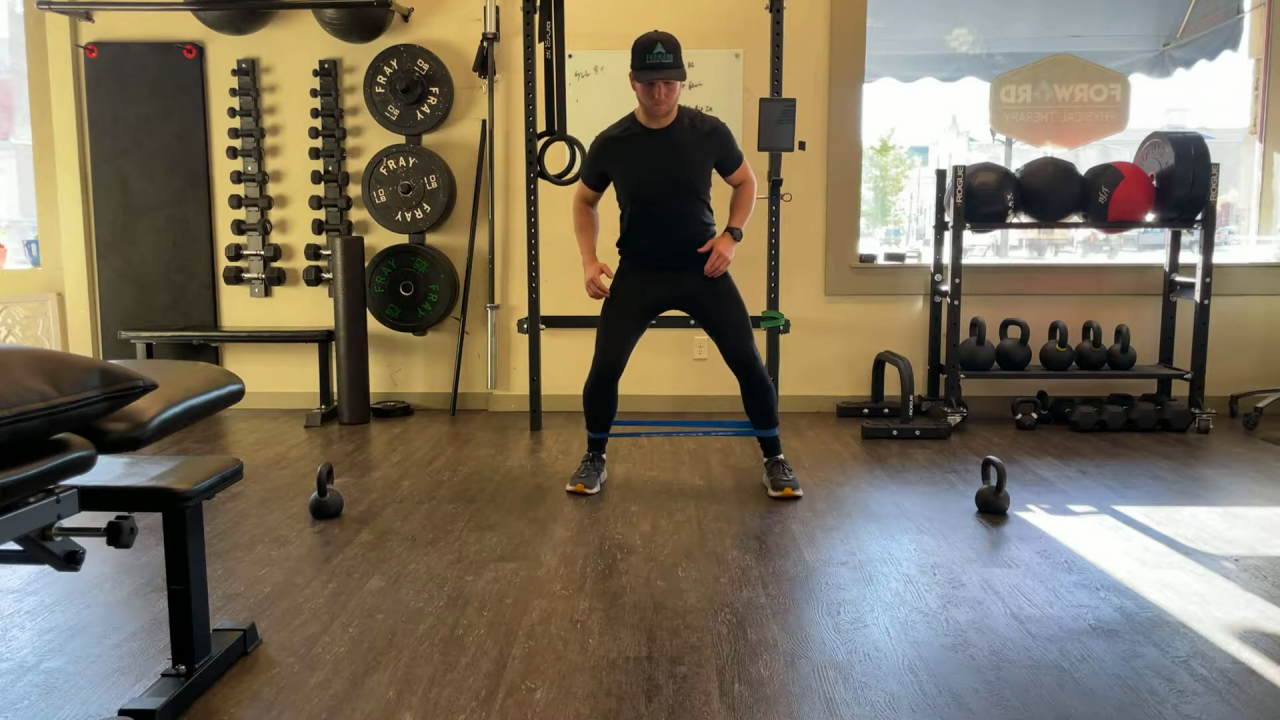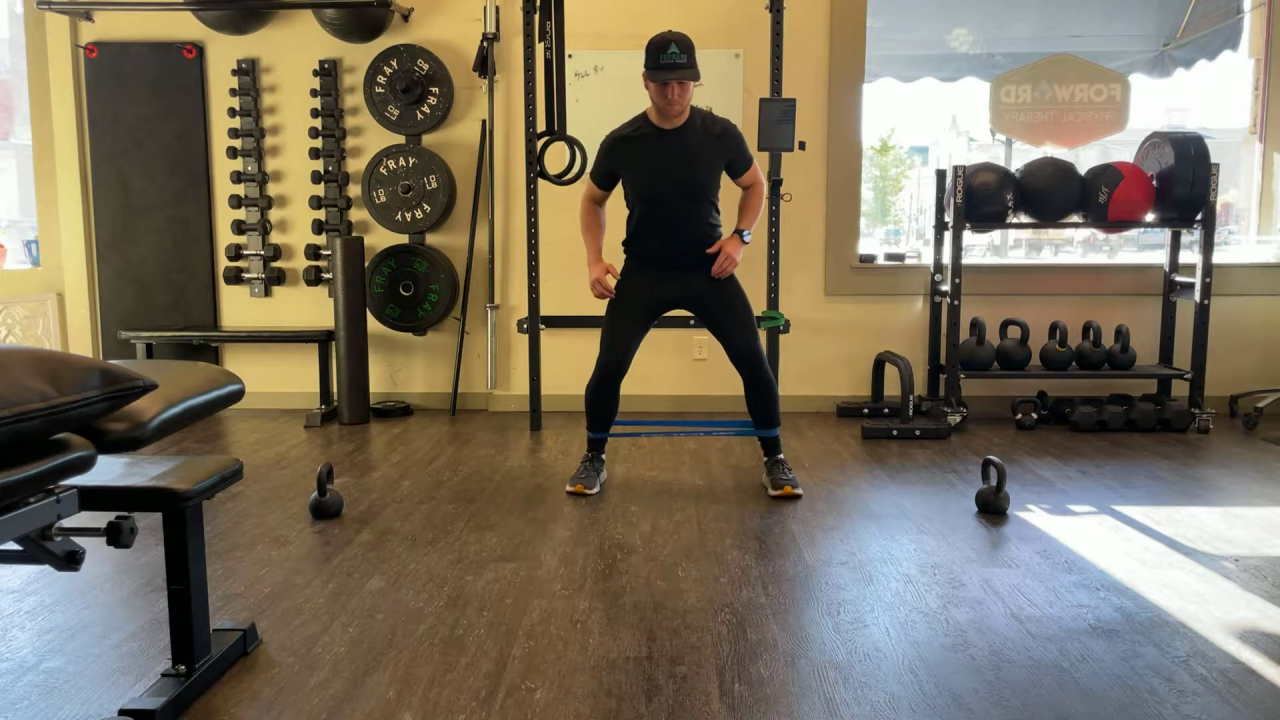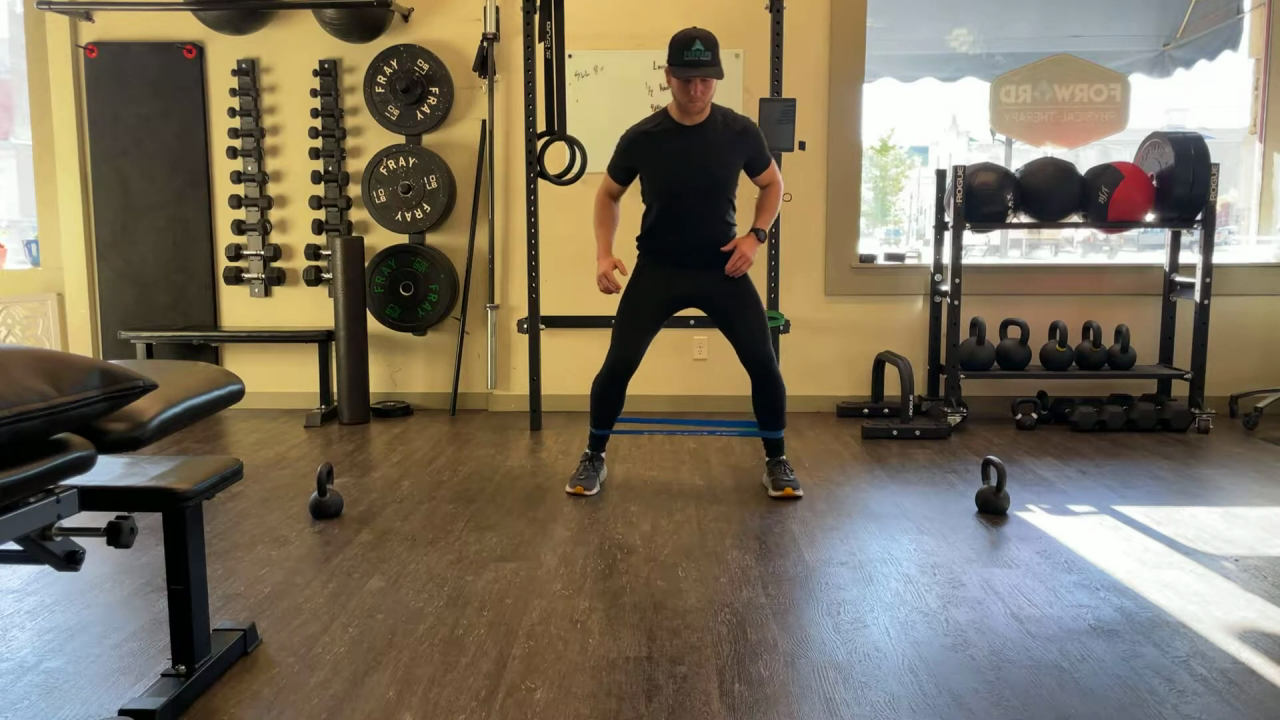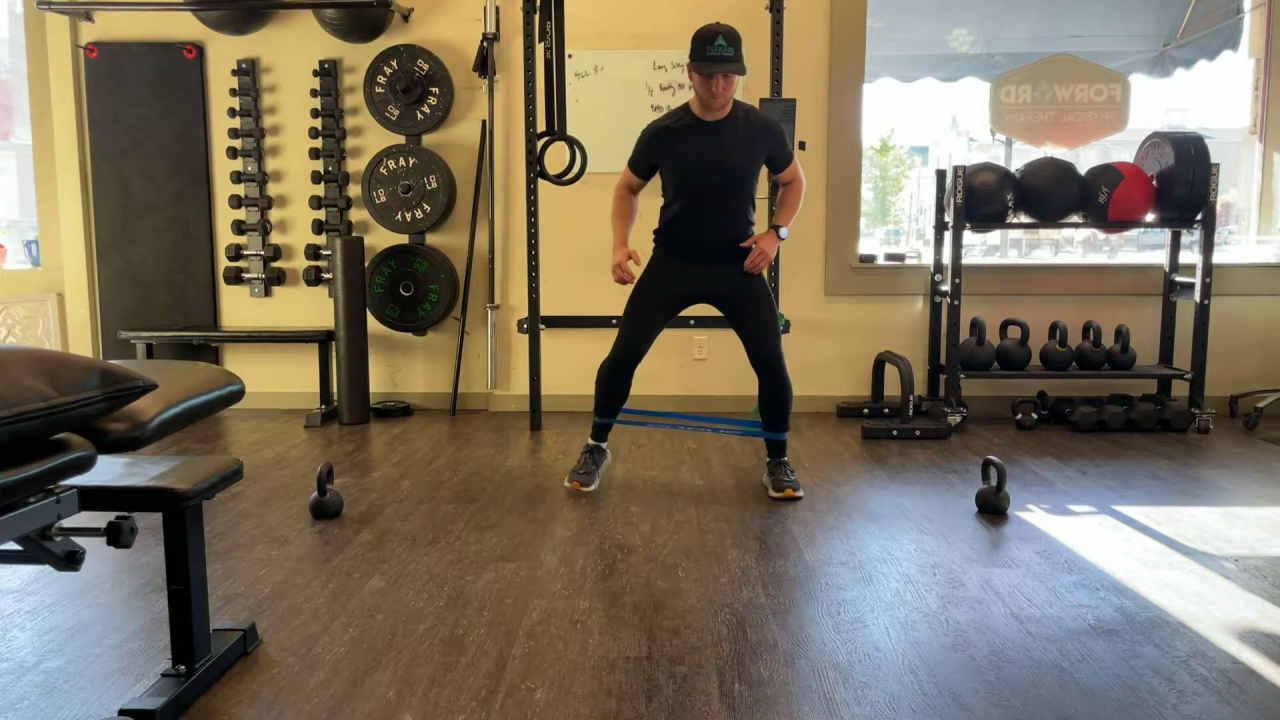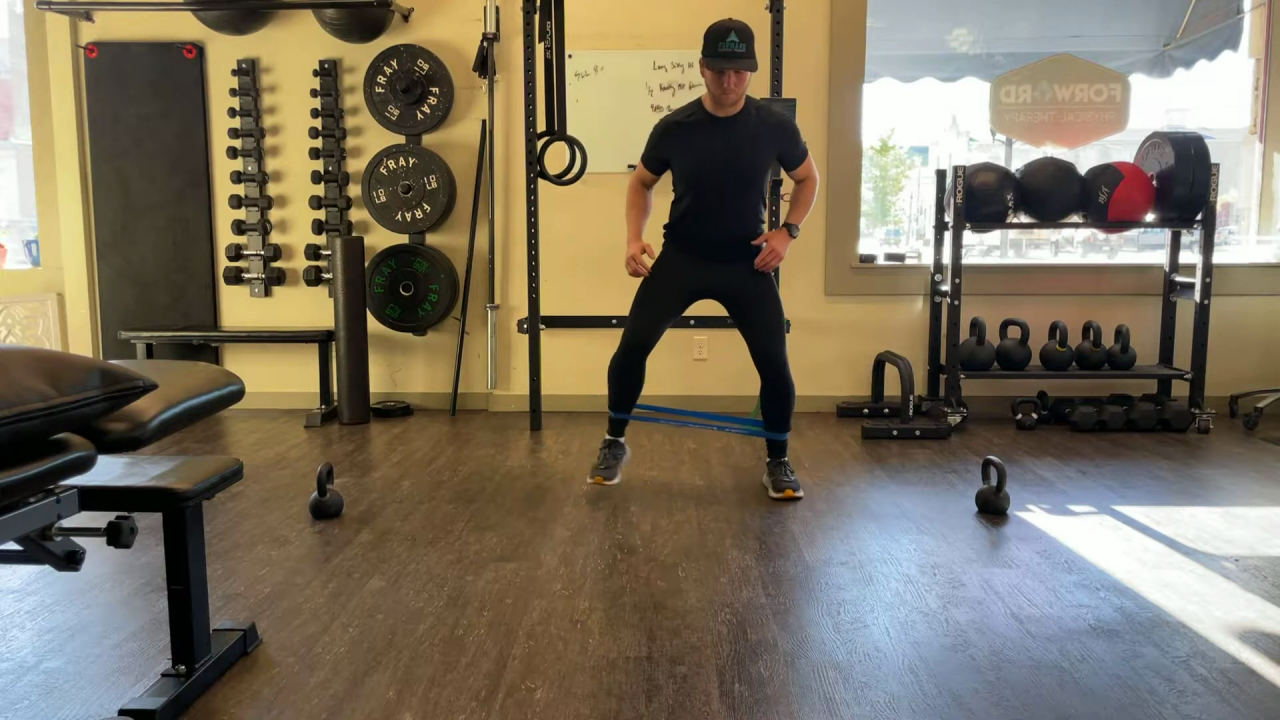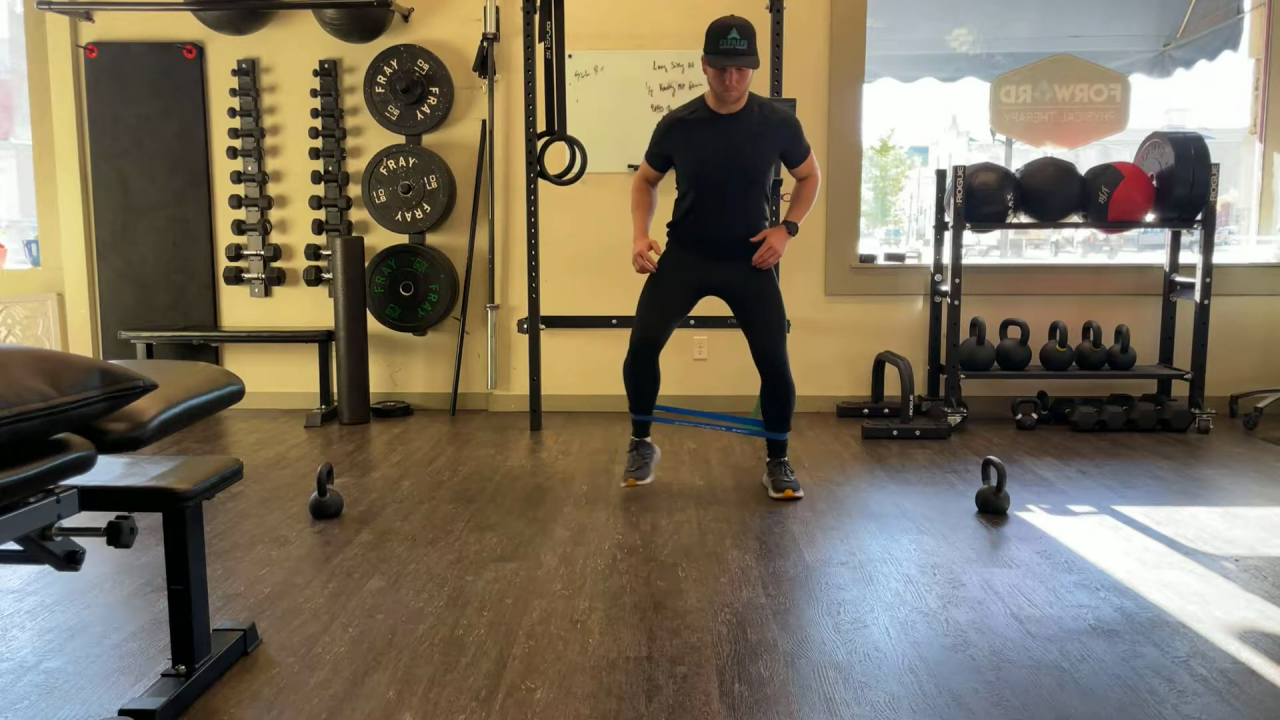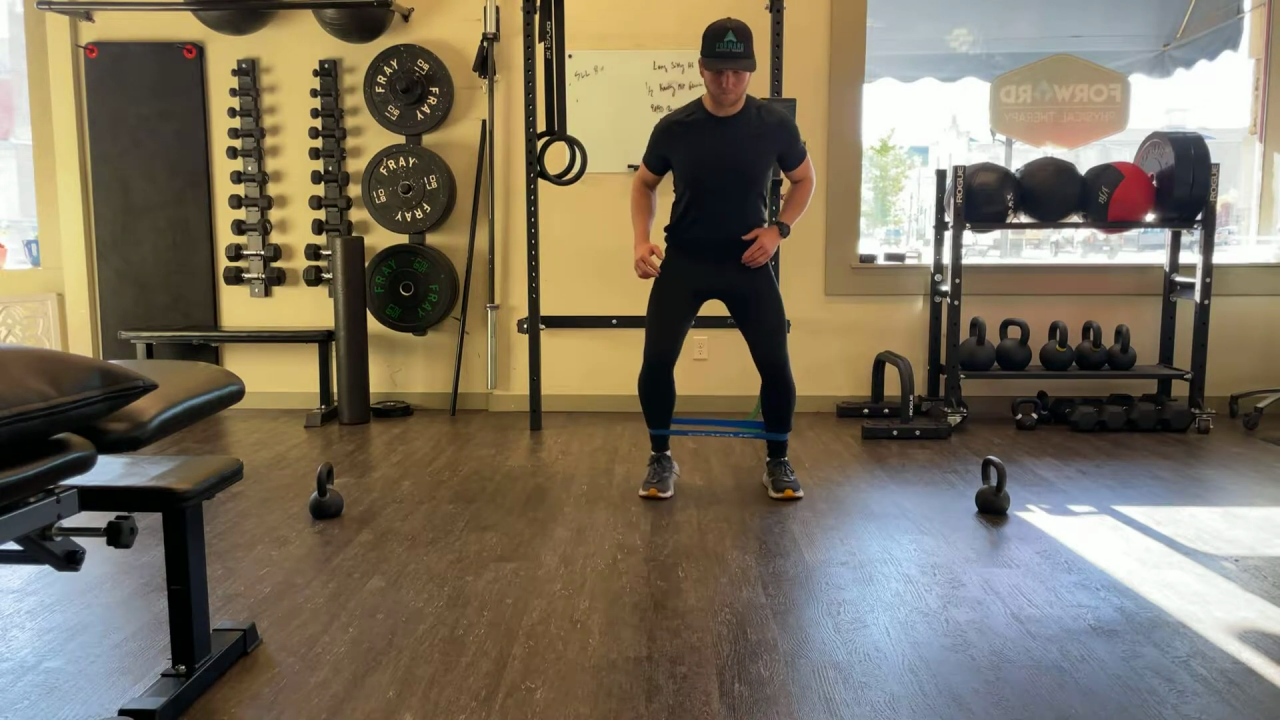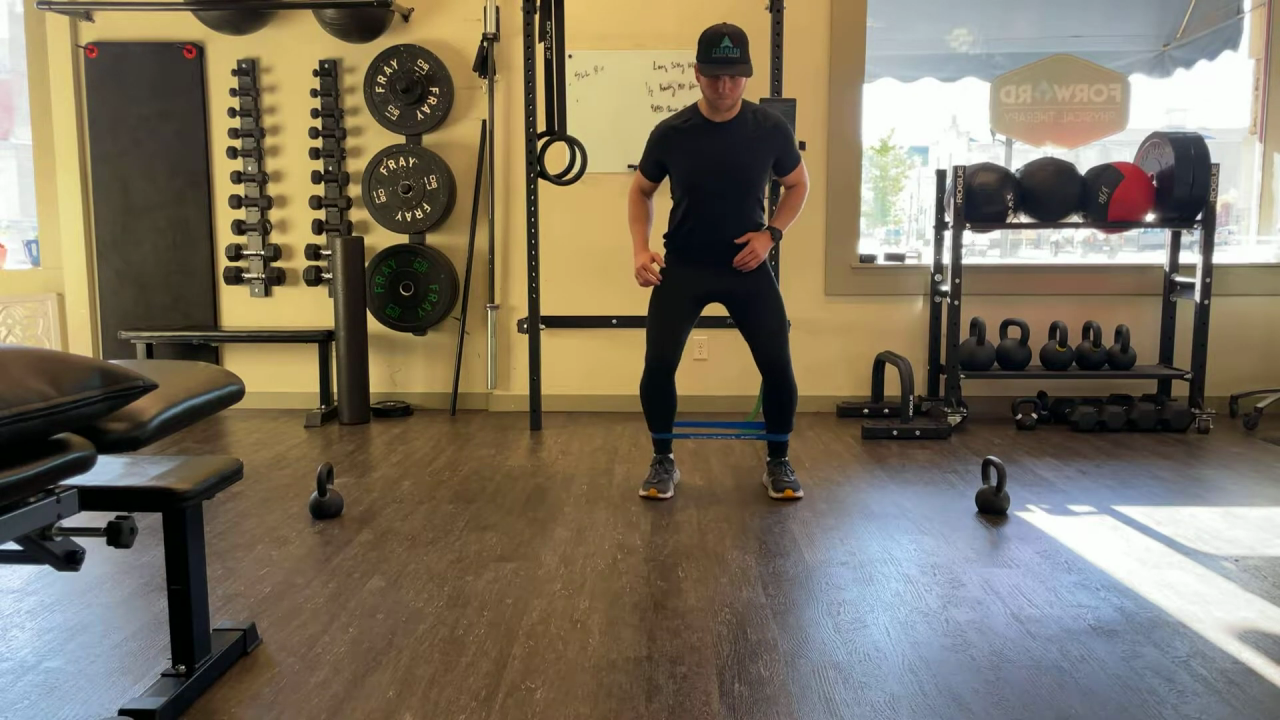
dt=0.1s
person 1, frame 1
left shoulder: (710, 132)
right shoulder: (611, 143)
left elbow: (745, 183)
right elbow: (585, 200)
left wrist: (731, 235)
right wrist: (588, 258)
left hip: (702, 268)
right hip: (638, 272)
left knee: (748, 362)
right knee: (605, 367)
left ankle: (774, 460)
right ankle: (595, 457)
person 1, frame 2
left shoulder: (720, 134)
right shoulder: (621, 142)
left elbow: (754, 185)
right elbow: (592, 200)
left wrist: (739, 237)
right wrist: (594, 259)
left hip: (708, 268)
right hip: (643, 272)
left knee: (753, 362)
right knee: (609, 368)
left ankle: (774, 459)
right ankle: (594, 457)
person 1, frame 3
left shoulder: (741, 132)
right shoulder: (641, 138)
left elbow: (772, 185)
right elbow: (607, 195)
left wrist: (755, 235)
right wrist: (605, 253)
left hip: (722, 269)
right hip: (657, 269)
left knee: (763, 363)
right knee: (618, 365)
left ankle: (776, 460)
right ankle: (594, 456)
person 1, frame 4
left shoulder: (762, 128)
right shoulder: (662, 133)
left elbow: (793, 181)
right elbow: (627, 188)
left wrist: (775, 232)
right wrist: (620, 245)
left hip: (737, 265)
right hip: (673, 262)
left knee: (771, 363)
right knee: (624, 354)
left ankle: (777, 461)
right ankle: (596, 447)
person 1, frame 5
left shoulder: (774, 125)
right shoulder: (674, 127)
left elbow: (807, 179)
right elbow: (640, 183)
left wrist: (787, 231)
right wrist: (633, 236)
left hip: (746, 261)
right hip: (680, 258)
left knee: (774, 366)
right knee: (633, 346)
left ankle: (777, 462)
right ankle: (614, 441)
person 1, frame 6
left shoulder: (778, 122)
right shoulder: (677, 124)
left elbow: (809, 177)
right elbow: (645, 181)
left wrist: (786, 229)
right wrist: (640, 234)
left hip: (749, 259)
right hip: (683, 255)
left knee: (774, 365)
right knee: (643, 344)
left ankle: (777, 461)
right ankle: (641, 443)
person 1, frame 7
left shoulder: (775, 124)
right shoulder: (675, 127)
left elbow: (804, 180)
right elbow: (645, 184)
left wrist: (779, 229)
right wrist: (641, 238)
left hip: (748, 261)
right hip: (684, 260)
left knee: (775, 365)
right knee: (657, 359)
left ankle: (777, 461)
right ankle: (661, 457)
person 1, frame 8
left shoulder: (770, 129)
right shoulder: (671, 133)
left elbow: (797, 185)
right elbow: (641, 191)
left wrist: (771, 234)
right wrist: (640, 248)
left hip: (746, 264)
right hip: (683, 266)
left knee: (777, 366)
right knee: (658, 365)
left ankle: (778, 461)
right ankle: (663, 460)
